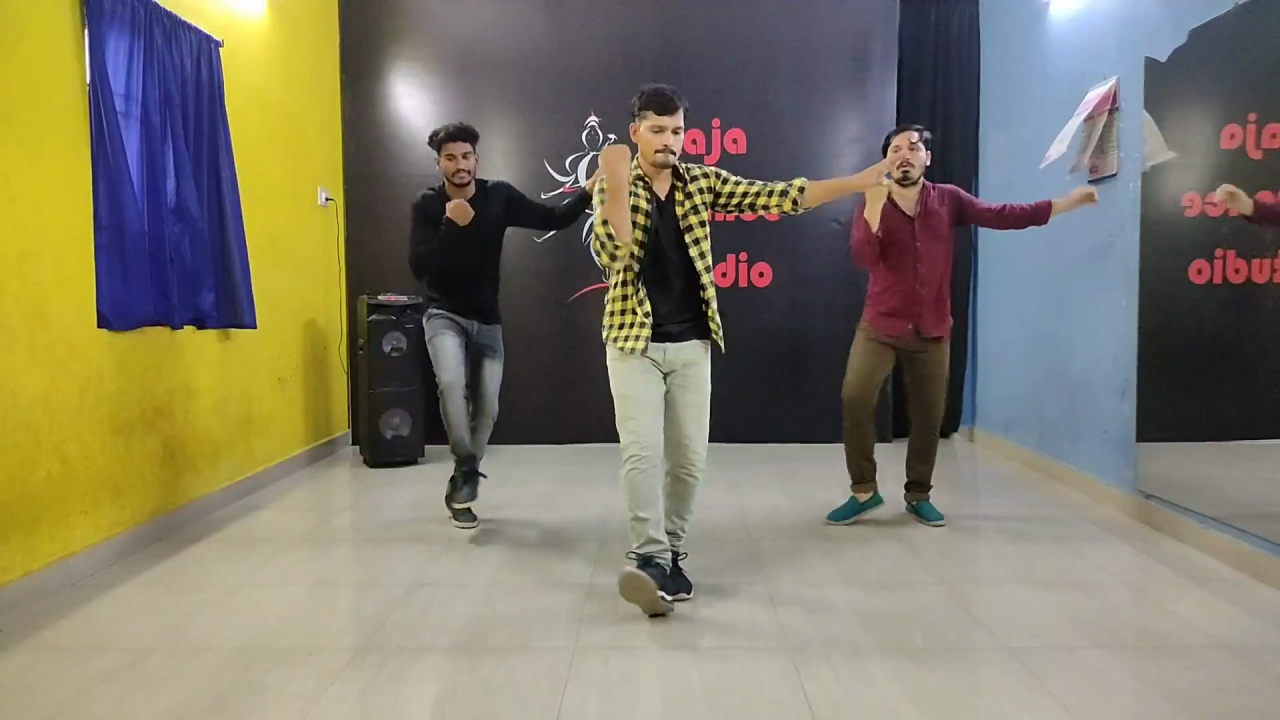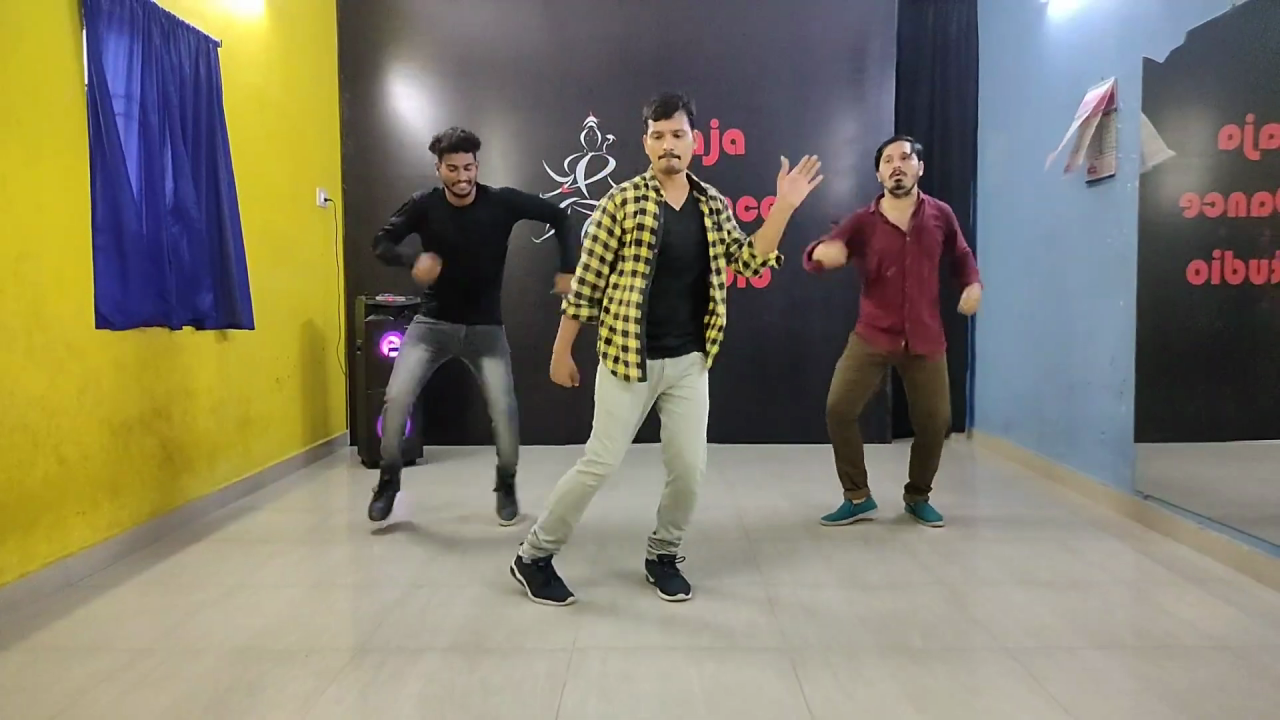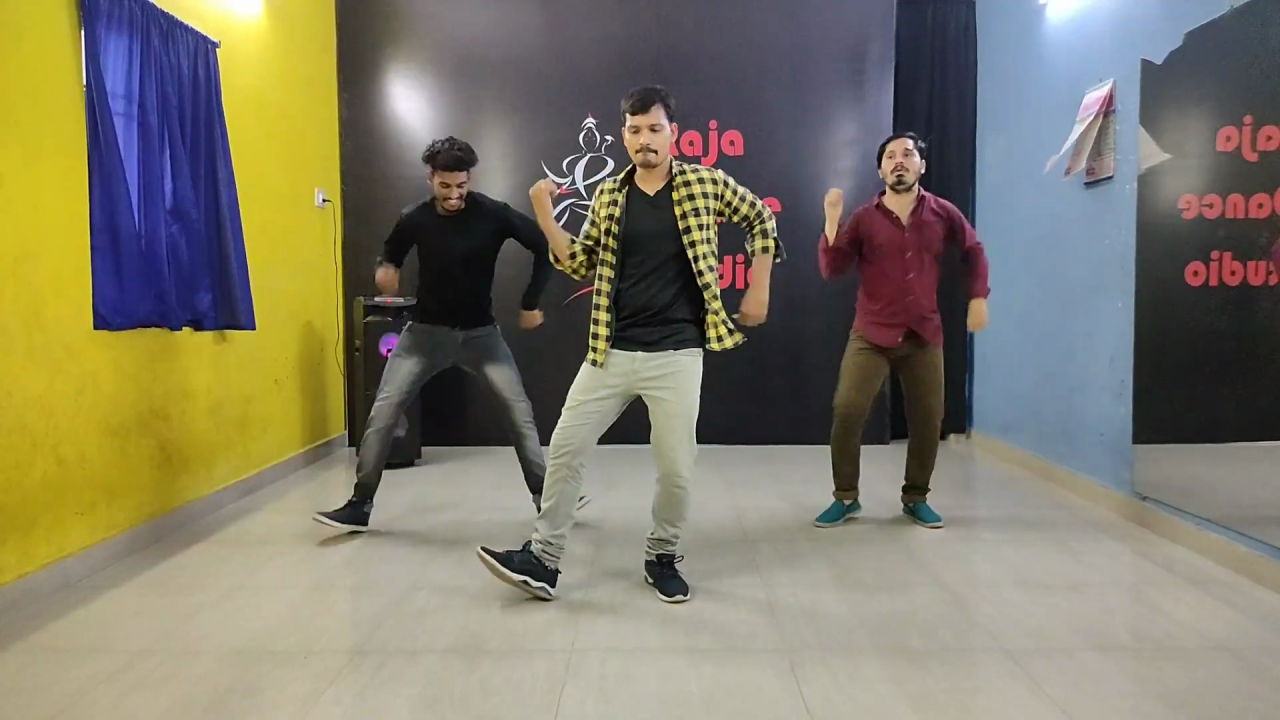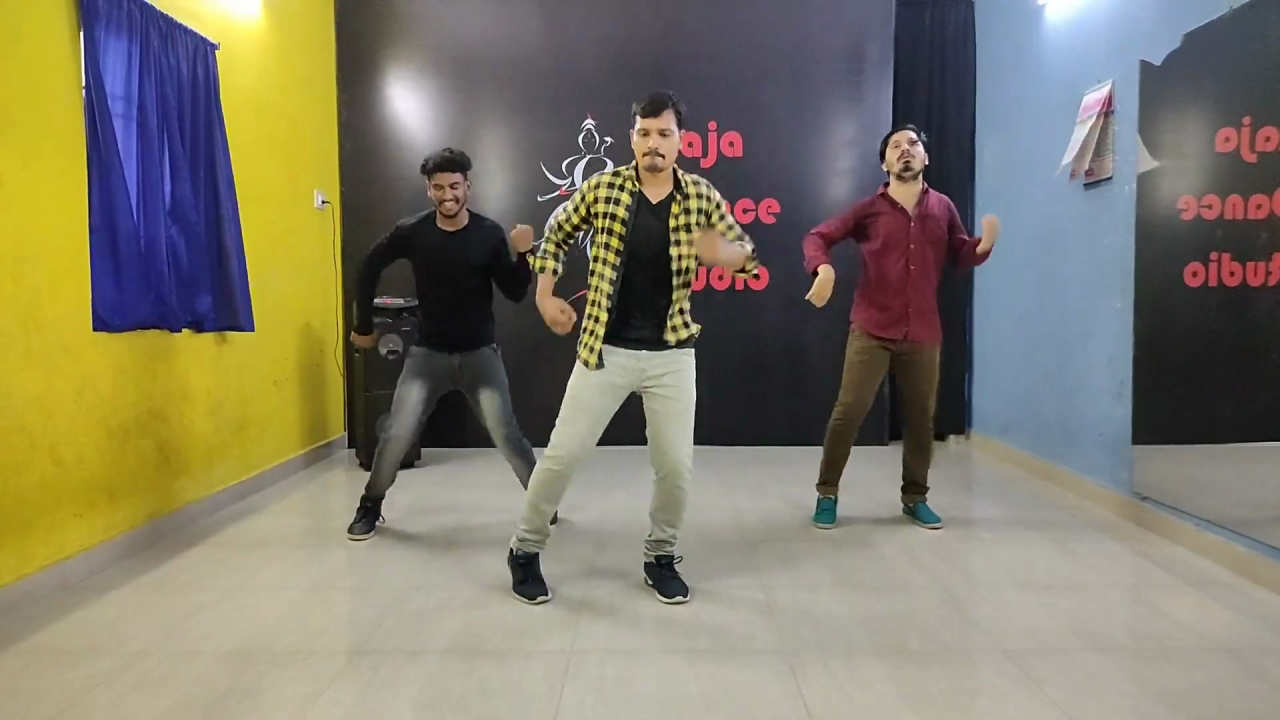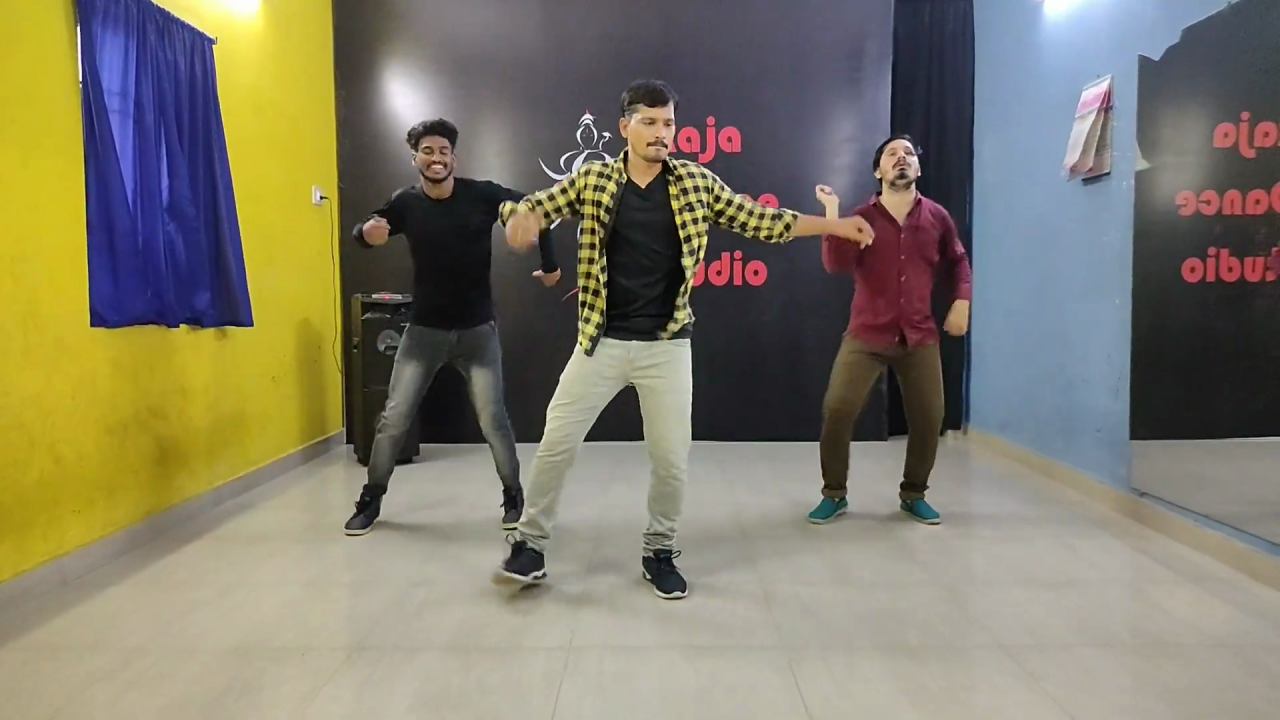
dt=0.3s
person 1, frame 1
left shoulder: (707, 183)
right shoulder: (616, 188)
left elbow: (778, 197)
right elbow: (611, 254)
left wrist: (857, 183)
right wrist: (615, 187)
left hip: (691, 342)
right hip: (633, 339)
left knee: (689, 456)
right knee: (643, 446)
left ankle: (668, 553)
right ankle: (649, 559)
person 1, frame 2
left shoulder: (710, 202)
right shoulder: (622, 201)
left elbow: (751, 262)
right elbow: (586, 279)
left wrist: (784, 205)
right wrist: (563, 349)
left hip: (688, 361)
right hip: (627, 357)
left knee: (689, 471)
right knee: (599, 465)
left ankle: (662, 556)
right ankle: (536, 555)
person 1, frame 3
left shoulder: (707, 185)
right shoulder: (607, 195)
left elbow: (762, 224)
right elbow: (578, 265)
left wrist: (759, 288)
right wrist: (546, 218)
left hip: (677, 355)
right hip: (613, 352)
left knee: (676, 468)
right knee: (567, 448)
left ankle: (661, 557)
right ankle: (544, 562)
person 1, frame 4
left shoulder: (701, 198)
right shoulder: (602, 188)
left elbow: (743, 252)
right elbow: (556, 237)
left wrist: (725, 252)
right wrist: (545, 295)
left hip: (671, 355)
right hip: (605, 351)
left knee: (675, 466)
right knee: (562, 454)
left ankle: (660, 557)
right ankle: (526, 550)
person 1, frame 5
left shoulder: (695, 183)
right shoulder: (592, 180)
left elbow: (759, 221)
right elbow: (538, 209)
left wrist: (834, 225)
right wrist: (518, 220)
left hip: (665, 345)
right hip: (602, 341)
left knee: (671, 460)
right knee: (558, 442)
left ankle: (659, 553)
right ankle: (527, 544)
person 2, frame 1
left shoulder: (501, 196)
right shoulder: (427, 204)
left elbow: (554, 219)
right elbow: (419, 266)
left wrist: (585, 195)
right wrist: (451, 225)
left hip: (487, 322)
right hip: (444, 315)
left knee: (487, 410)
right knee: (453, 385)
left ankle: (461, 491)
right ankle: (466, 469)
person 2, frame 2
left shoulder: (502, 201)
right shoulder: (422, 206)
left elbow: (559, 218)
right elbow: (382, 244)
left wrist: (567, 268)
right wrist: (413, 261)
left hip: (485, 326)
right hip: (434, 322)
left knee: (504, 408)
right knee: (397, 398)
left ankle: (505, 484)
right ankle: (388, 481)
person 2, frame 3
left shoulder: (493, 214)
right shoulder: (414, 218)
left elbow: (542, 244)
right elbow: (392, 251)
left wrist: (531, 301)
right wrist: (384, 269)
left hip: (480, 332)
right hip: (427, 331)
left knee: (520, 411)
right knee: (383, 413)
left ankle: (545, 495)
right ankle: (360, 504)
person 2, frame 4
left shoulder: (490, 234)
right shoulder: (411, 232)
left elbow: (514, 294)
right elbow: (371, 266)
left wrist: (521, 256)
right wrist: (363, 323)
left hip: (479, 352)
right hip: (429, 353)
left knee: (506, 437)
right knee: (396, 436)
right ankle: (369, 508)
person 2, frame 5
left shoulder: (483, 194)
right shoulder: (405, 203)
right elbow: (365, 232)
left wrist: (550, 262)
right wrist: (367, 231)
left hip: (477, 330)
right hip: (425, 330)
left knee: (491, 418)
right knee: (394, 419)
left ankle: (512, 495)
right ankle: (371, 499)
person 3, frame 1
left shoulder: (949, 199)
right shoulder: (875, 209)
left elbow: (1002, 216)
right elbow: (864, 256)
left wrist: (1064, 203)
right wrist: (873, 205)
left hip: (931, 330)
right hip: (880, 326)
left knee: (928, 417)
right knee: (856, 400)
left ankle: (918, 495)
right ankle: (863, 493)
person 3, frame 2
left shoulder: (939, 214)
right shoulder: (863, 221)
left elbow: (961, 256)
right elbow: (812, 258)
left wrist: (973, 285)
right wrist: (824, 252)
left hip: (925, 341)
right hip: (871, 338)
left knee: (936, 422)
right knee: (839, 411)
left ankle: (918, 497)
right ankle: (857, 498)
person 3, frame 3
left shoulder: (943, 213)
right shoulder: (863, 218)
left elbow: (973, 253)
right elbow: (830, 269)
left wrist: (978, 299)
right wrist: (832, 223)
left hip: (924, 336)
right hip: (872, 334)
left knee: (927, 420)
right knee: (847, 410)
left ankle: (915, 497)
right ankle: (846, 497)
person 3, frame 4
left shoulder: (942, 208)
right shoulder: (867, 209)
left elbow: (962, 256)
right elbow: (816, 238)
left wrist: (986, 243)
right wrist: (823, 270)
left hip: (922, 333)
right hip: (872, 330)
left knee: (920, 417)
right knee: (849, 410)
left ankle: (914, 497)
right ankle: (827, 492)
person 3, frame 5
left shoulder: (937, 217)
right shoulder: (862, 215)
left elbow: (957, 260)
right elbow: (837, 265)
left wrist: (963, 299)
right wrist: (832, 216)
left hip: (920, 337)
right hip: (866, 335)
left knee: (928, 418)
right knee: (839, 409)
left ankle: (913, 495)
right ankle: (834, 493)
